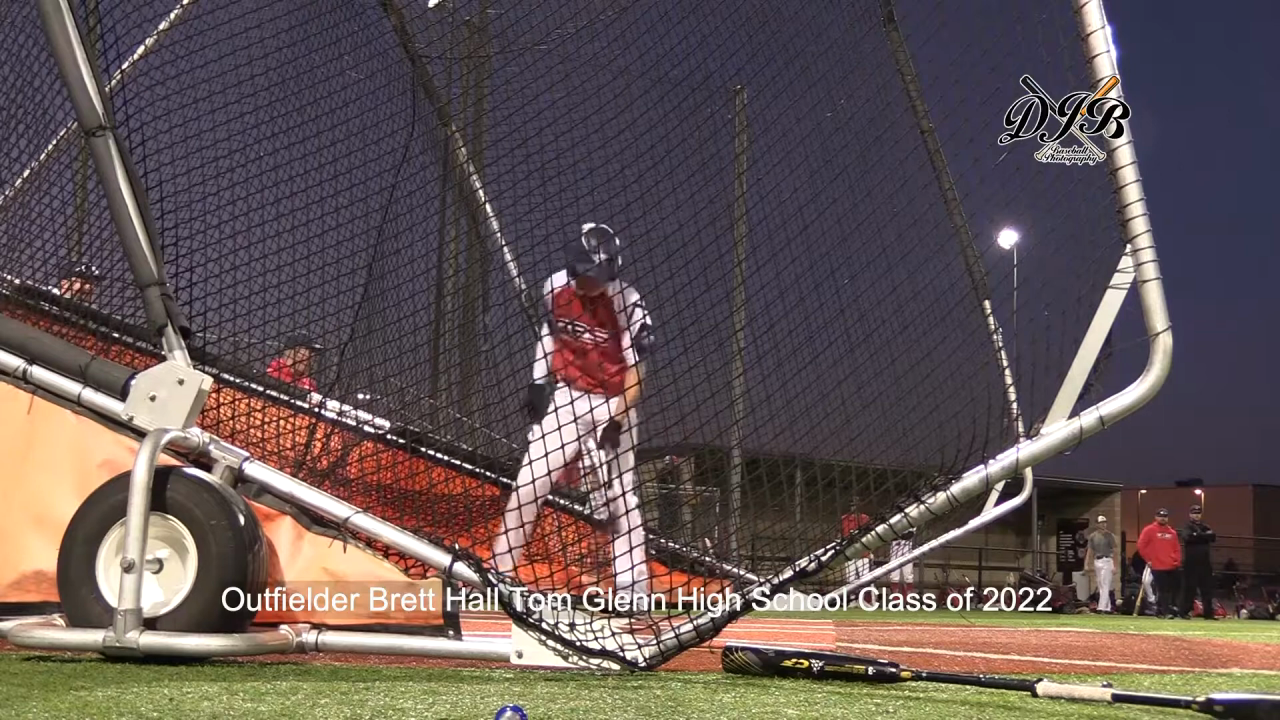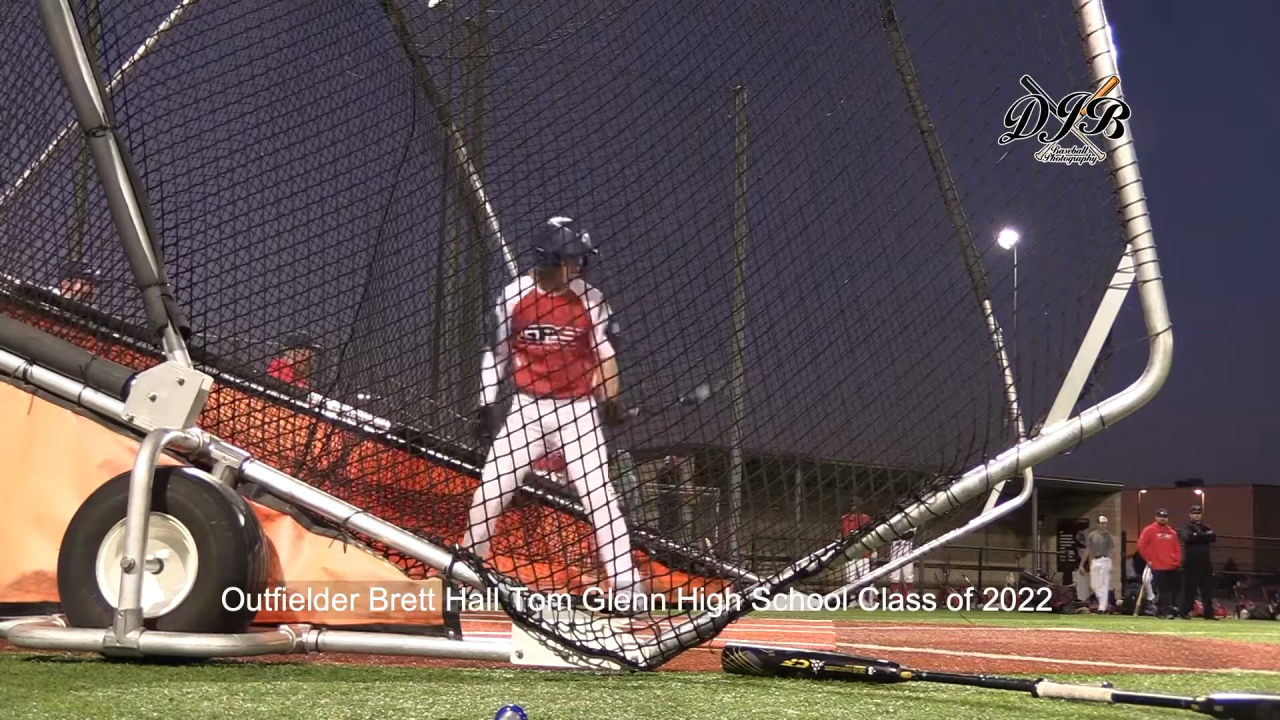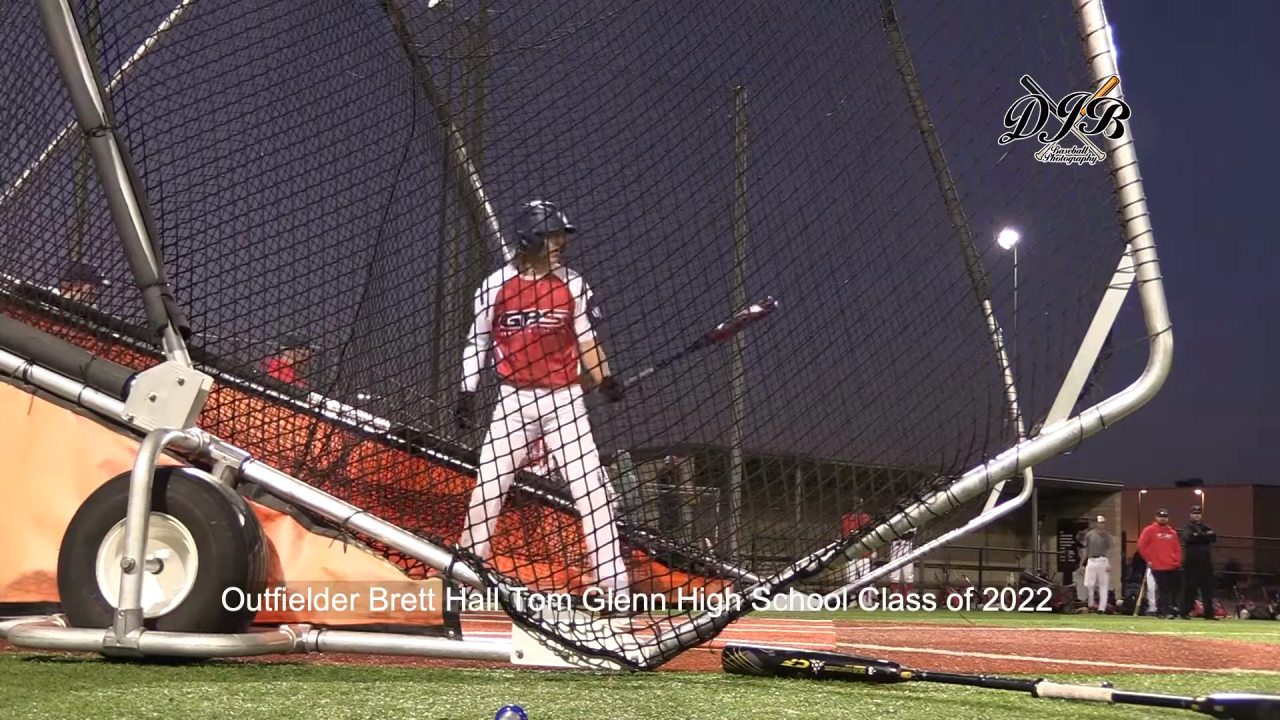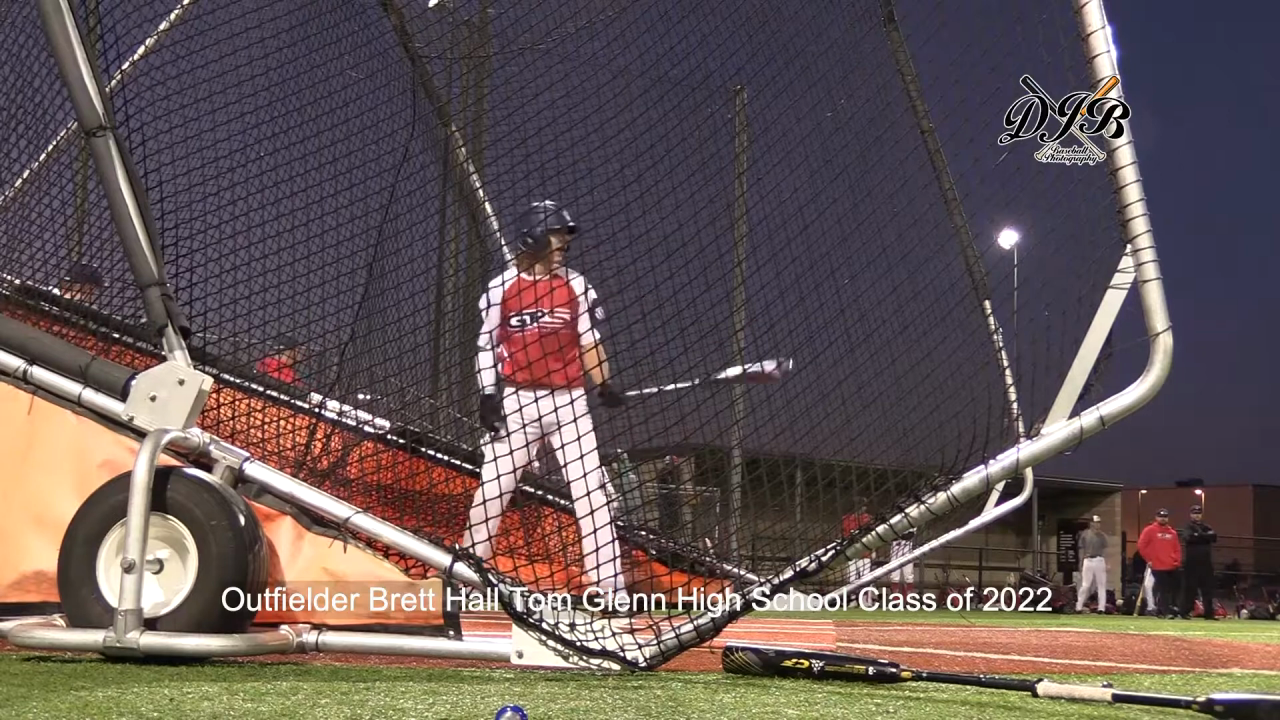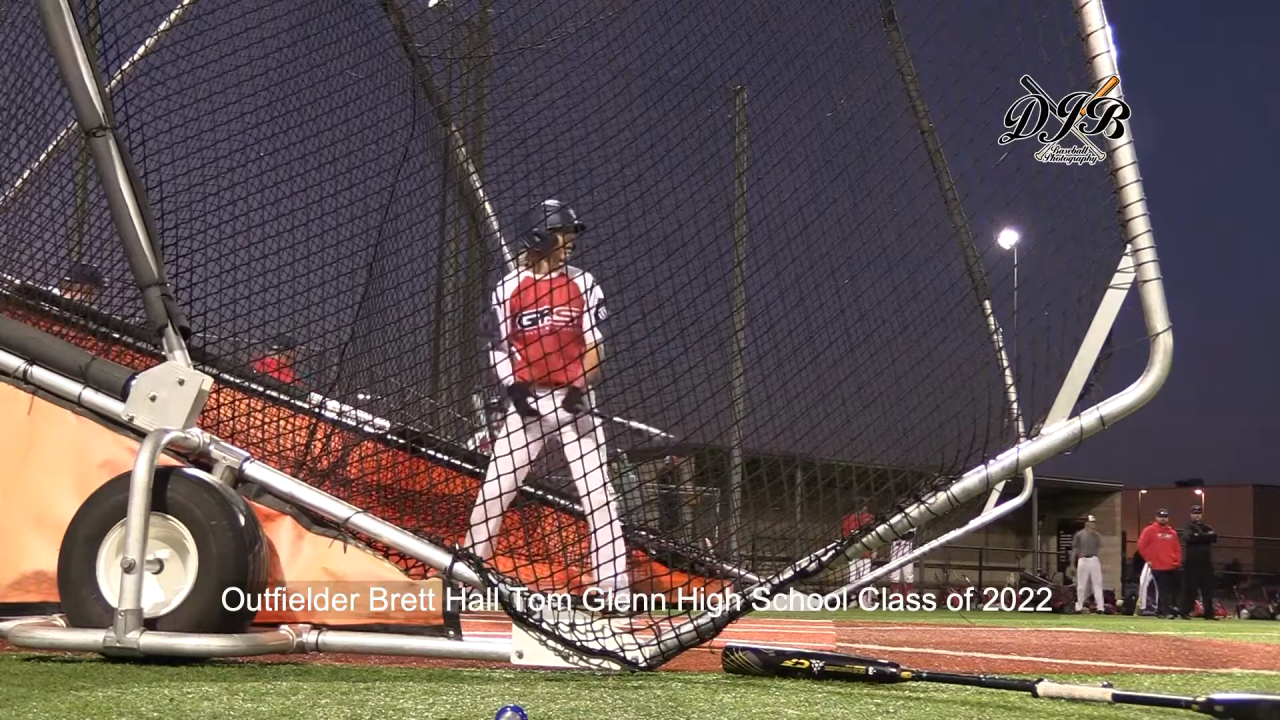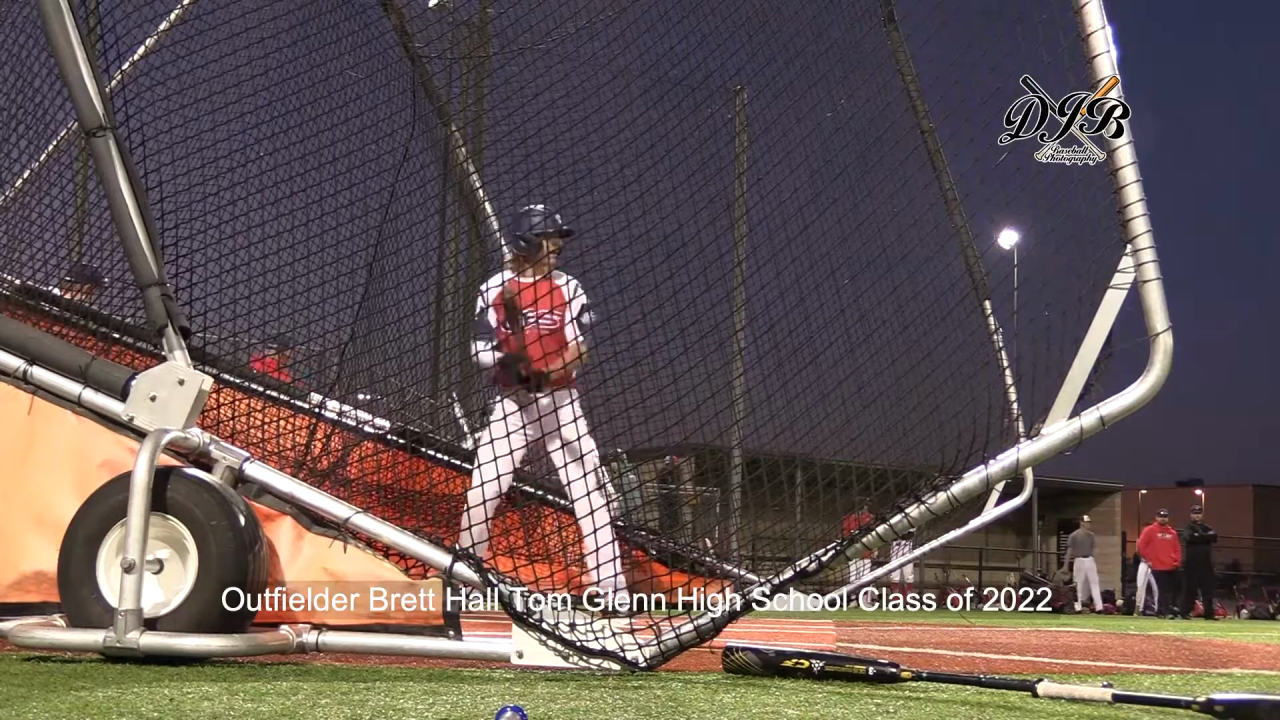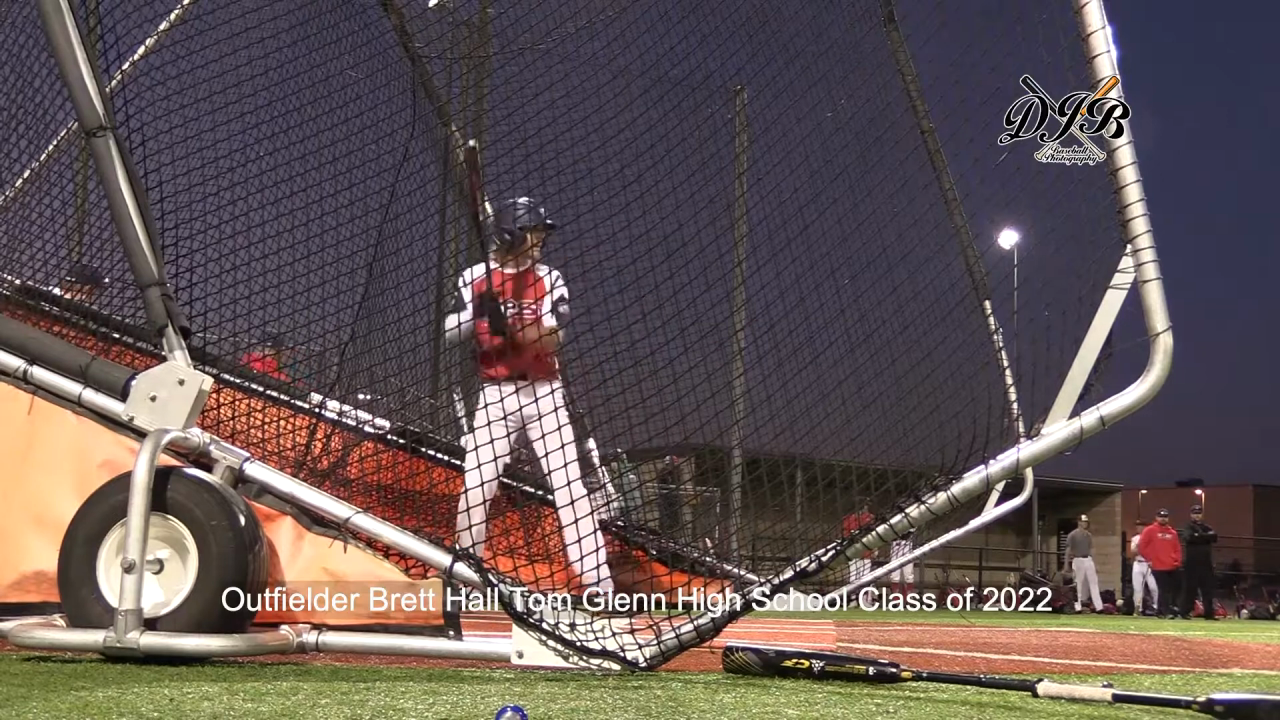
dt=0.2s
person 1, frame 1
left shoulder: (628, 304)
right shoulder: (555, 288)
left elbow: (635, 371)
left wrist: (618, 420)
right wrist: (539, 381)
left hip: (612, 405)
right hip: (567, 398)
left knee: (619, 494)
right knee: (529, 481)
left ankle: (631, 586)
right ankle: (501, 569)
person 1, frame 2
left shoulder: (589, 300)
right shoulder: (514, 296)
left elbow: (605, 356)
right elbow: (496, 352)
left wrist: (611, 402)
right wrist: (488, 403)
left hip: (578, 410)
right hip: (528, 407)
left knee: (599, 496)
right knee: (491, 489)
left ankle: (627, 585)
person 1, frame 3
left shoulder: (573, 284)
right shoulder: (496, 285)
left elbow: (587, 339)
right elbow: (478, 341)
left wrist: (605, 379)
right wrist: (467, 392)
left hip: (564, 399)
right hip: (515, 400)
left knee: (590, 487)
right knee: (488, 488)
left ankle: (615, 583)
person 1, frame 4
left shoulder: (576, 285)
right shoulder: (502, 287)
left elbow: (589, 343)
right elbow: (486, 345)
left wrist: (605, 385)
right wrist: (488, 396)
left hip: (568, 400)
right hip: (519, 400)
left knee: (590, 490)
right knee: (492, 489)
left ankle: (610, 585)
person 1, frame 5
left shoulder: (583, 284)
right shoulder: (508, 287)
left elbow: (593, 345)
right elbow: (498, 349)
left wrist: (582, 388)
right wrist: (513, 389)
left hip: (572, 399)
right hip: (528, 399)
left knee: (597, 490)
right knee: (496, 487)
left ankle: (614, 585)
person 1, frame 6
left shoulder: (568, 288)
right shoulder: (495, 289)
left elbow: (577, 349)
right elbow: (482, 351)
left wrist: (546, 374)
right wrist: (507, 363)
left hip: (560, 401)
right hip: (512, 403)
left knee: (588, 492)
right knee: (483, 491)
left ankle: (612, 585)
person 1, frame 7
left shoulder: (549, 280)
right shoulder: (476, 277)
left elbow: (553, 339)
right elbow: (450, 331)
left wrist: (511, 328)
right wrist: (477, 312)
left hip: (543, 393)
right hip: (495, 395)
left knee: (569, 486)
right knee: (476, 488)
left ankle: (598, 579)
